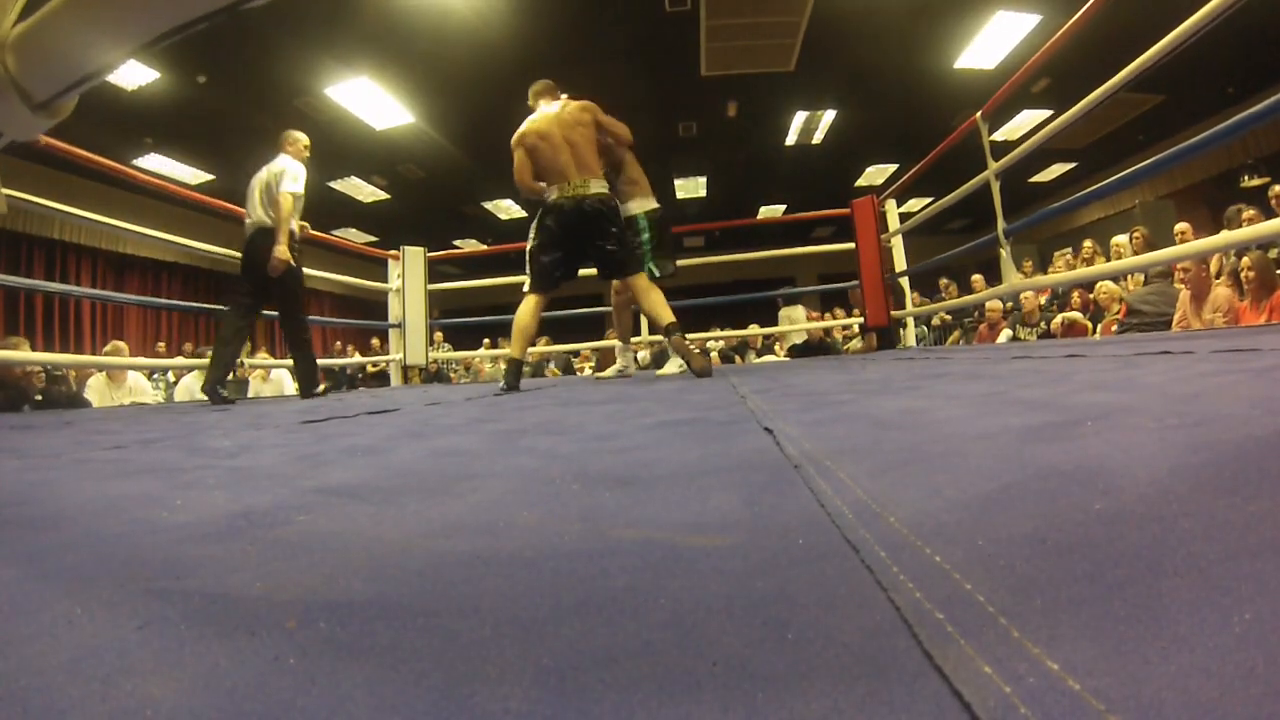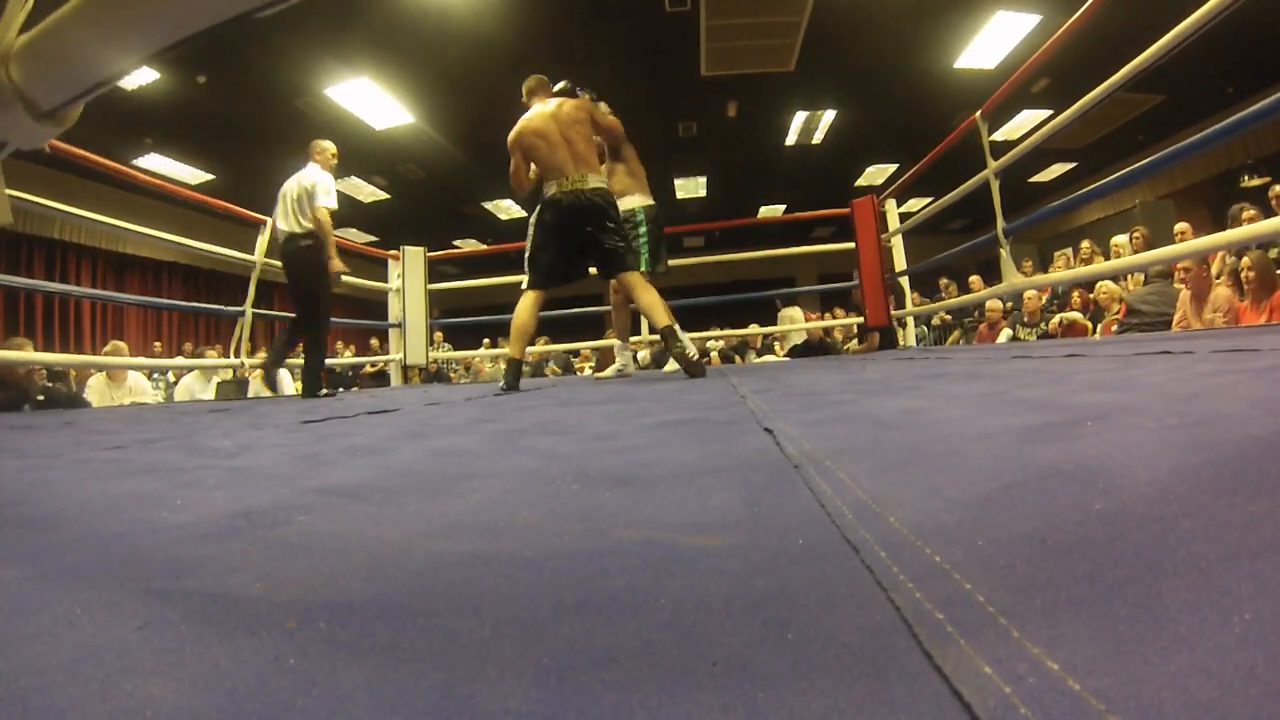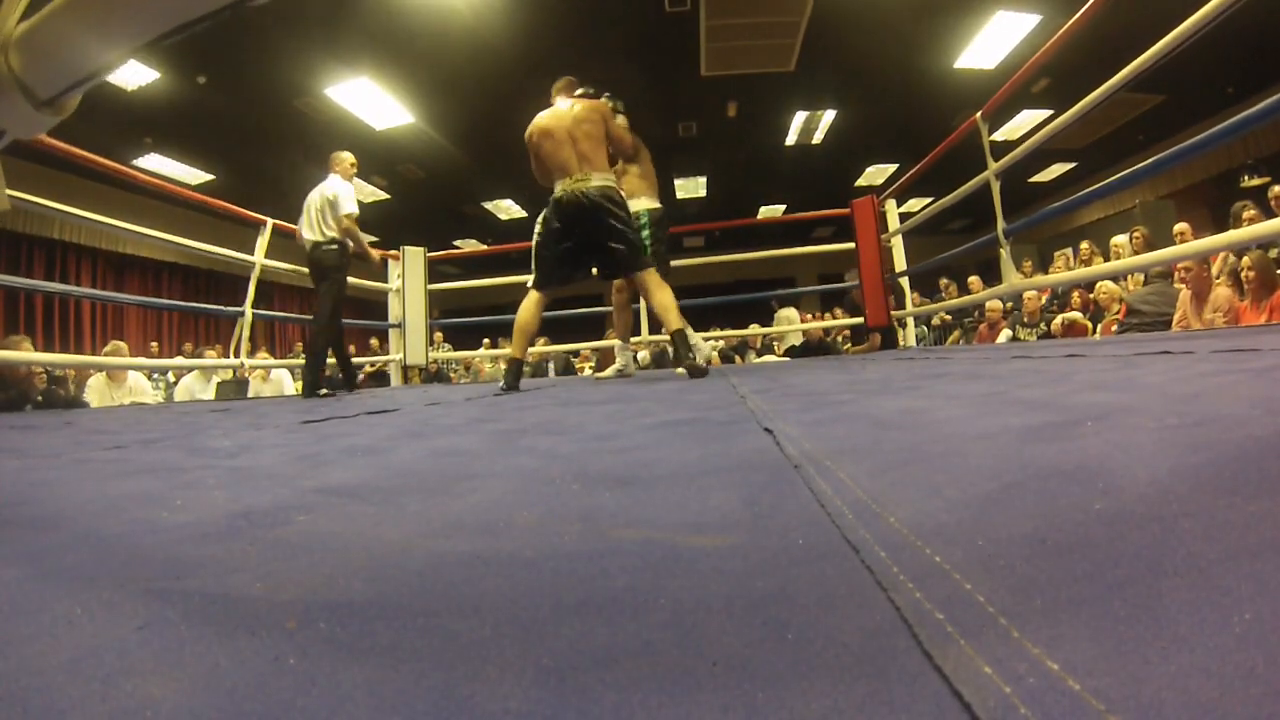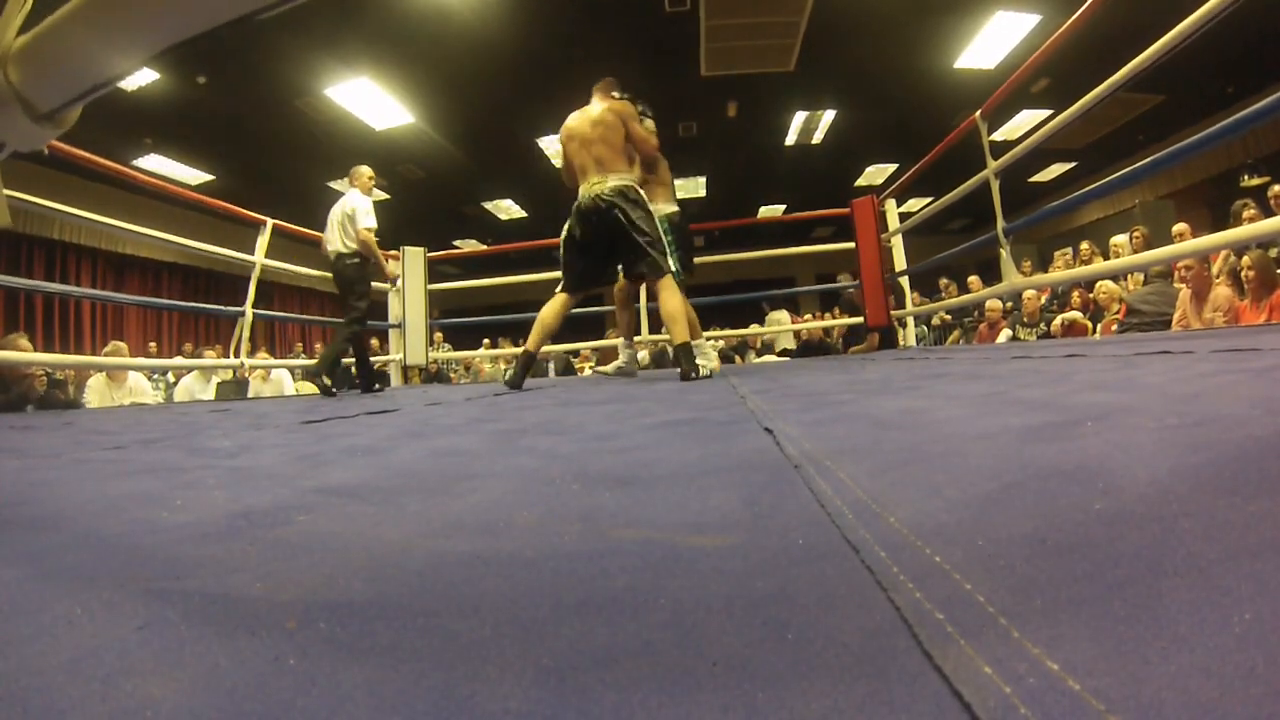
dt=0.2s
person 1, frame 1
left shoulder: (523, 133)
right shoulder: (584, 108)
left elbow: (525, 184)
right elbow: (626, 139)
left hip: (558, 210)
right hip: (598, 201)
left knee: (535, 294)
right knee: (638, 280)
left ankle: (512, 374)
right ankle: (677, 338)
person 1, frame 2
left shoulder: (519, 131)
right shoulder: (579, 105)
left elbow: (521, 186)
right elbow: (618, 135)
right wrist: (596, 110)
left hip: (556, 205)
right hip: (596, 197)
left knee: (533, 291)
right knee: (631, 277)
left ankle: (512, 373)
right ankle: (673, 343)
person 1, frame 3
left shoulder: (535, 126)
right shoulder: (595, 107)
right elbow: (628, 151)
right wrist: (615, 116)
left hip: (563, 204)
right hip: (603, 195)
left knee: (538, 291)
right knee: (645, 275)
left ankle: (512, 373)
right ankle: (684, 351)
person 1, frame 4
left shoulder: (568, 124)
right shoulder: (620, 109)
right elbow: (650, 152)
right wrist: (646, 125)
left hip: (586, 206)
right hip: (621, 196)
left knee: (567, 293)
right knee: (662, 278)
left ankle: (521, 367)
right ankle: (687, 362)
person 2, frame 1
left shoulder: (614, 151)
right shoulder: (607, 165)
left hip: (643, 220)
right hip: (629, 224)
right knee: (619, 291)
left ankle: (678, 353)
right ankle: (624, 362)
person 2, frame 2
left shoulder: (616, 148)
right shoulder: (607, 165)
left hip: (640, 217)
right hip: (625, 221)
right knee: (617, 290)
left ankle: (681, 343)
right ankle: (623, 360)
person 2, frame 3
left shoulder: (634, 149)
right shoulder: (621, 166)
left hip: (645, 219)
right hip: (632, 223)
right knee: (620, 290)
left ankle: (696, 346)
right ankle: (624, 361)
person 2, frame 4
right shoulder: (636, 164)
left elbow: (650, 131)
left hip: (665, 226)
right knee: (623, 290)
left ankle: (705, 355)
right ankle: (627, 358)
person 3, frame 1
left shoulder: (261, 173)
right shoulder: (293, 167)
right elbow: (285, 201)
right wrist: (282, 243)
left hip: (255, 243)
right hip: (277, 246)
left knee: (241, 313)
right knee: (294, 316)
left ankle: (215, 381)
right ankle: (310, 383)
person 3, frame 2
left shoulder: (291, 181)
right shoulder: (322, 178)
left elbow: (276, 221)
right elbow: (321, 216)
right wrist: (333, 256)
left hip: (289, 248)
right hip: (310, 247)
left knee: (305, 316)
right knee: (318, 317)
left ankle: (274, 361)
right ankle: (312, 384)
person 3, frame 3
left shoulder: (314, 193)
right shoulder: (343, 187)
left elbow: (301, 233)
right elbow: (346, 223)
right wrist: (368, 251)
left hip: (315, 255)
right hip: (333, 254)
left knee: (329, 318)
right knee: (326, 318)
left ankle: (349, 376)
right ankle: (313, 383)
person 3, frame 4
left shoulder: (337, 206)
right shoulder: (361, 201)
left elbow: (327, 243)
right elbow: (365, 236)
right wrist: (384, 266)
left hip: (339, 264)
right hip: (355, 264)
left knee: (355, 323)
right knee: (355, 323)
left ankle: (368, 381)
right ankle: (324, 369)
